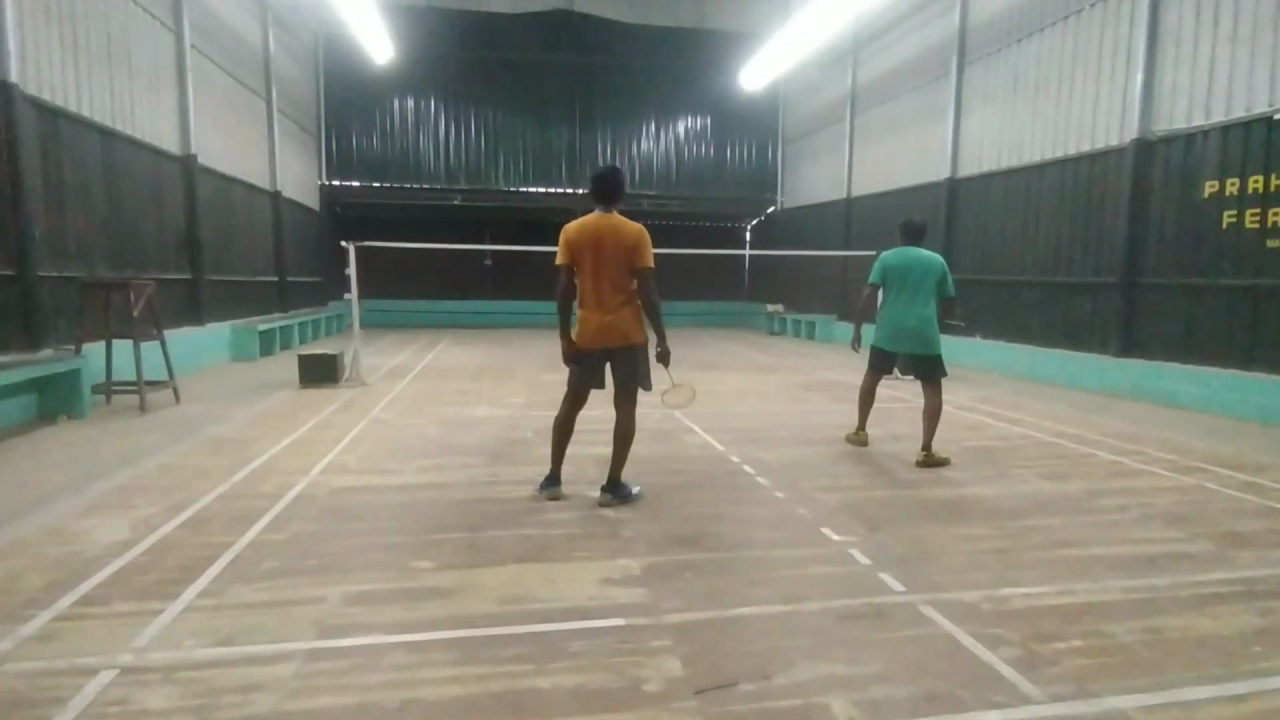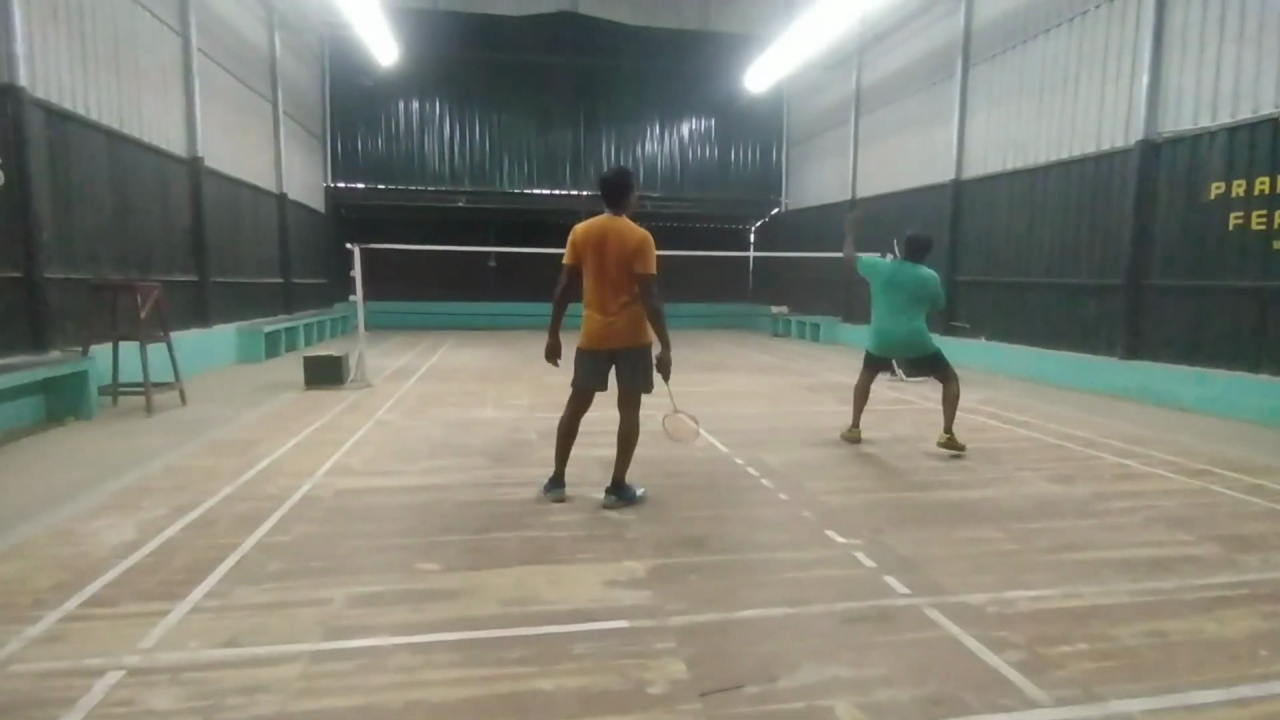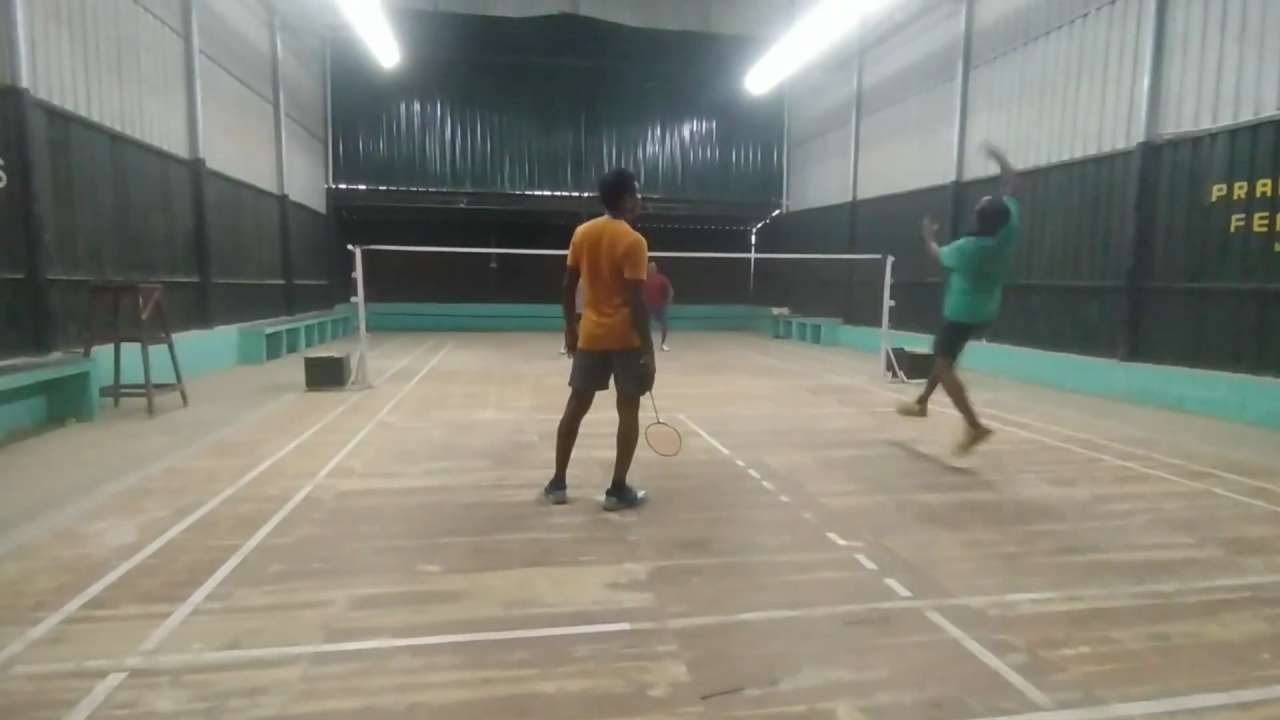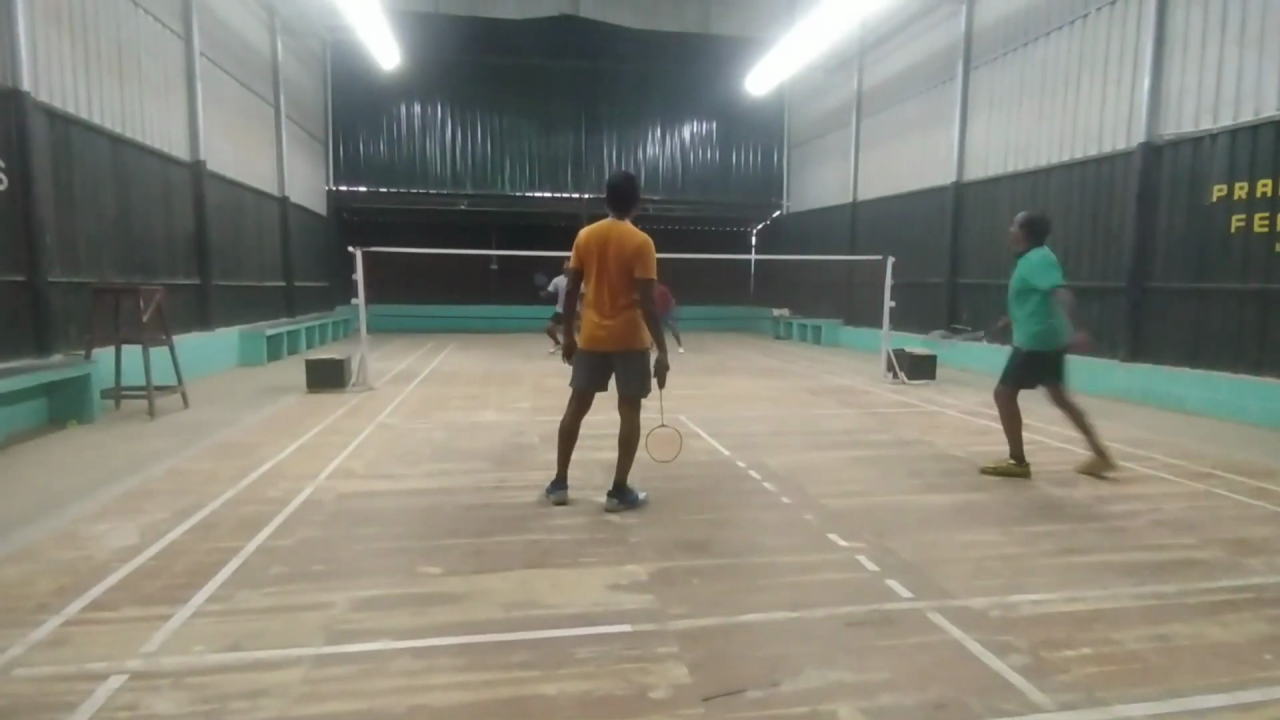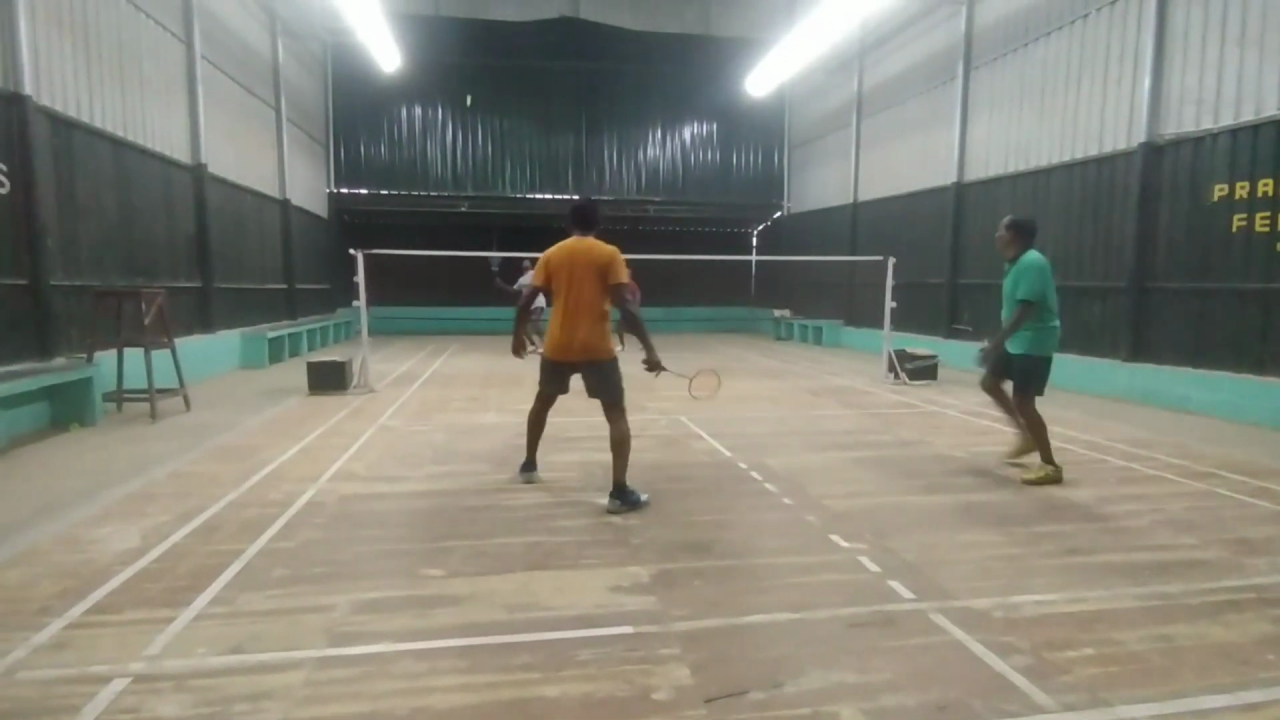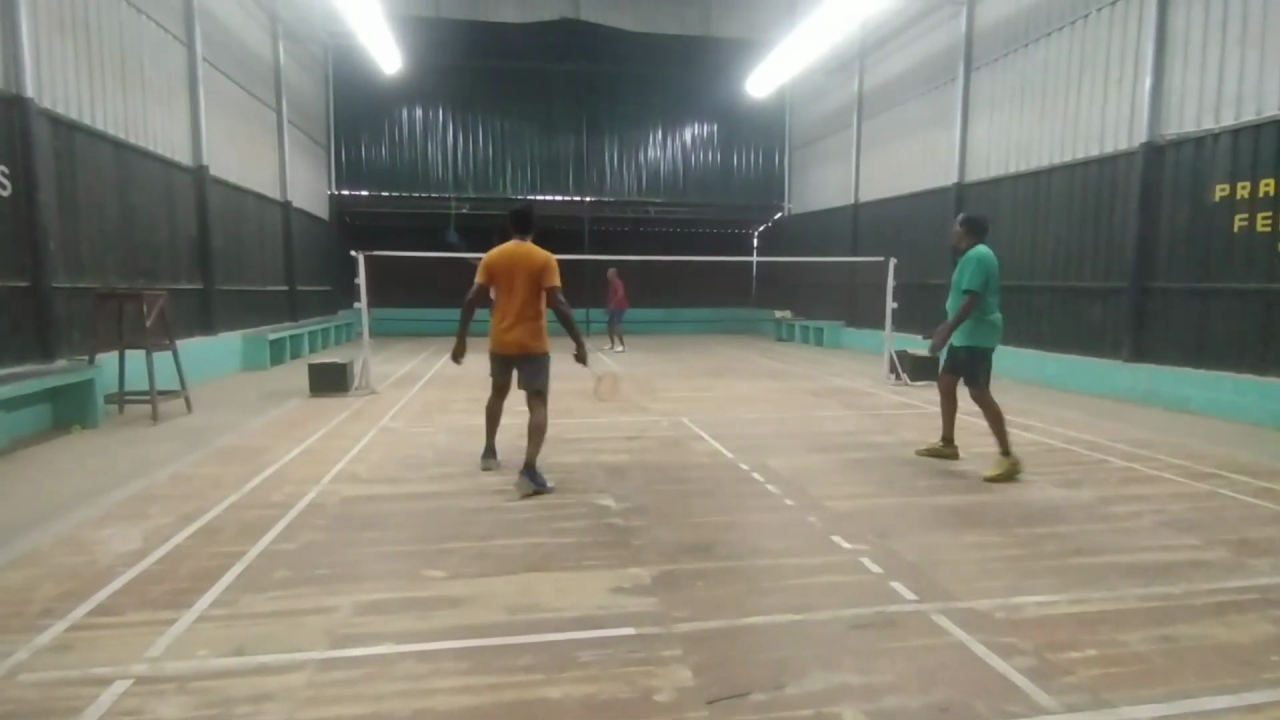
dt=0.5s
person 1, frame 1
left shoulder: (571, 231)
right shoulder: (636, 233)
left elbow: (564, 290)
right elbow: (647, 292)
left wrist: (565, 337)
right wrist: (662, 339)
left hip: (587, 335)
right hip: (628, 335)
left knee: (571, 404)
right knee: (625, 407)
left ankle: (553, 479)
right ankle: (612, 486)
person 1, frame 2
left shoulder: (580, 232)
right shoulder: (640, 238)
left elbow: (564, 287)
right elbow: (649, 297)
left wrist: (553, 334)
right wrist: (664, 346)
left hip: (593, 336)
right hip: (632, 337)
left knee: (576, 406)
right knee: (629, 410)
left ankle: (556, 481)
right ankle: (617, 488)
person 1, frame 3
left shoulder: (581, 233)
right shoulder: (633, 241)
left elbow: (568, 287)
right elbow: (635, 302)
left wrist: (570, 328)
right wrist: (648, 352)
left hip: (591, 336)
right hip: (626, 338)
left knee: (576, 407)
right knee: (628, 411)
left ankle: (558, 483)
right ankle: (617, 490)
person 1, frame 4
left shoulder: (585, 236)
right shoulder: (641, 242)
left elbow: (571, 290)
right elbow: (646, 301)
left wrist: (567, 334)
right wrist: (661, 350)
left hip: (591, 337)
right hip: (629, 340)
left knee: (576, 408)
right knee: (630, 412)
left ankle: (559, 484)
right ankle: (619, 491)
person 1, frame 5
left shoulder: (551, 255)
right shoulder: (610, 254)
left elbow: (527, 300)
right elbow: (625, 305)
left wrist: (518, 335)
right wrist: (649, 348)
left hip: (557, 346)
right hip: (597, 348)
left knee: (542, 403)
right knee: (617, 415)
left ankle: (529, 464)
right ankle: (620, 491)
person 1, frame 6
left shoulder: (492, 256)
right shoulder: (544, 259)
left elbow: (472, 300)
right elbow: (558, 304)
left wrist: (461, 339)
right wrist: (579, 343)
left hip: (500, 341)
right hip: (532, 343)
left knee: (498, 392)
right knee: (538, 405)
left ankle: (489, 452)
right ankle: (530, 470)
person 2, frame 1
left shoulder: (887, 259)
right shoulder: (937, 262)
left elbow: (868, 296)
right elbow: (948, 305)
left wrist: (857, 328)
left hip: (889, 332)
right hip: (924, 335)
left knee: (871, 378)
right knee: (933, 390)
left ankle: (860, 432)
right ankle: (926, 451)
person 2, frame 2
left shoulder: (880, 267)
right shoulder: (931, 278)
left elbow: (850, 256)
right elbow: (937, 308)
left wrist: (850, 231)
left hip: (884, 338)
right hip: (918, 341)
left knee: (866, 377)
right knee: (950, 379)
left ankle: (854, 429)
right ankle: (947, 434)
person 2, frame 3
left shoulder: (966, 247)
right shoulder: (1009, 229)
left elbow: (939, 255)
right elbow: (1012, 184)
left wrist: (929, 236)
right wrist: (1000, 158)
left hip: (962, 315)
right hip: (985, 310)
left knee: (943, 366)
right knee: (944, 361)
left ankle: (975, 427)
right ankle: (921, 403)
person 2, frame 4
left shoulder: (1035, 260)
right shoulder: (1035, 258)
left elbow: (1061, 293)
left wrist: (1072, 329)
right wrist: (1008, 320)
left hip: (1035, 340)
right hip: (1051, 339)
left knee: (1003, 395)
right knee: (1059, 397)
left ankle: (1017, 461)
right ankle: (1099, 456)
person 2, frame 5
left shoulder: (1031, 264)
right shoulder: (1017, 264)
left elbow: (1025, 310)
left wrist: (995, 343)
right wrist: (999, 341)
left hip: (1034, 345)
right hip: (1017, 343)
left knee: (1023, 402)
right knee: (990, 383)
left ankle: (1050, 465)
right ankle: (1029, 435)
person 2, frame 6
left shoulder: (977, 256)
right shoulder: (971, 256)
left elbow: (970, 301)
left wrist: (946, 332)
right wrist: (948, 329)
left hip: (976, 337)
right hip: (963, 336)
left knee: (980, 394)
right knee: (945, 384)
left ankle: (1007, 457)
right ankle: (947, 444)
